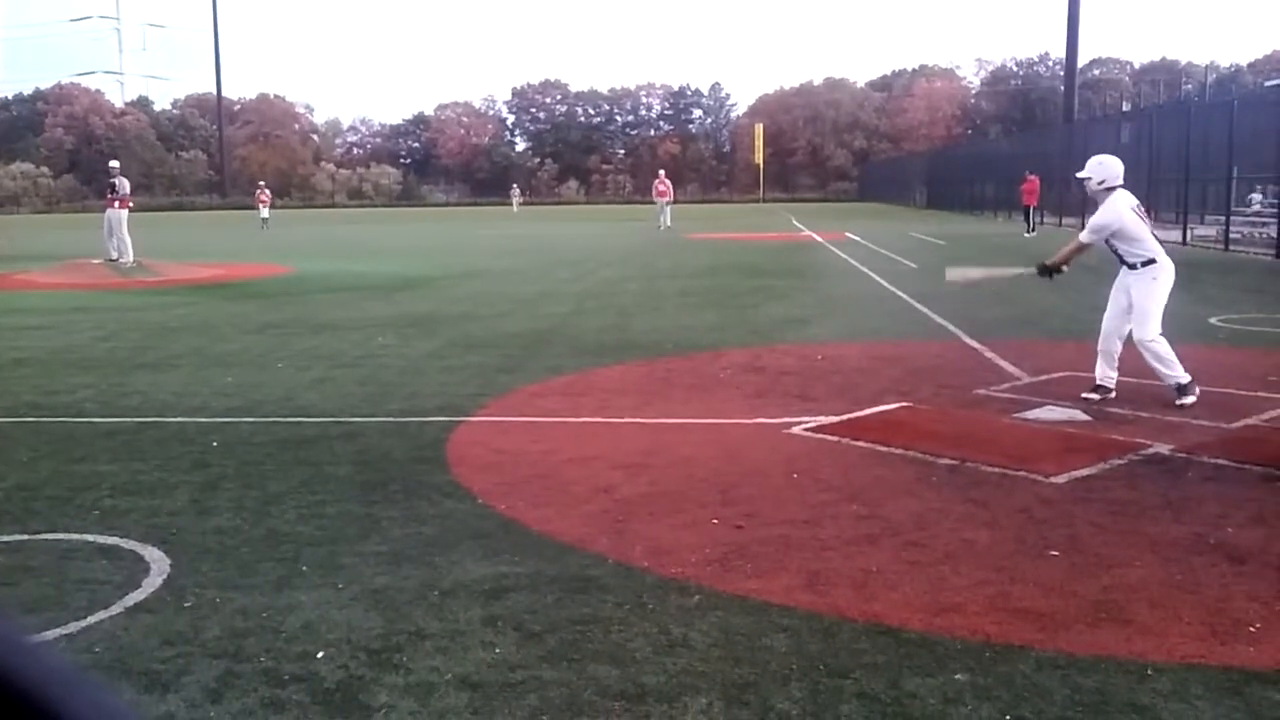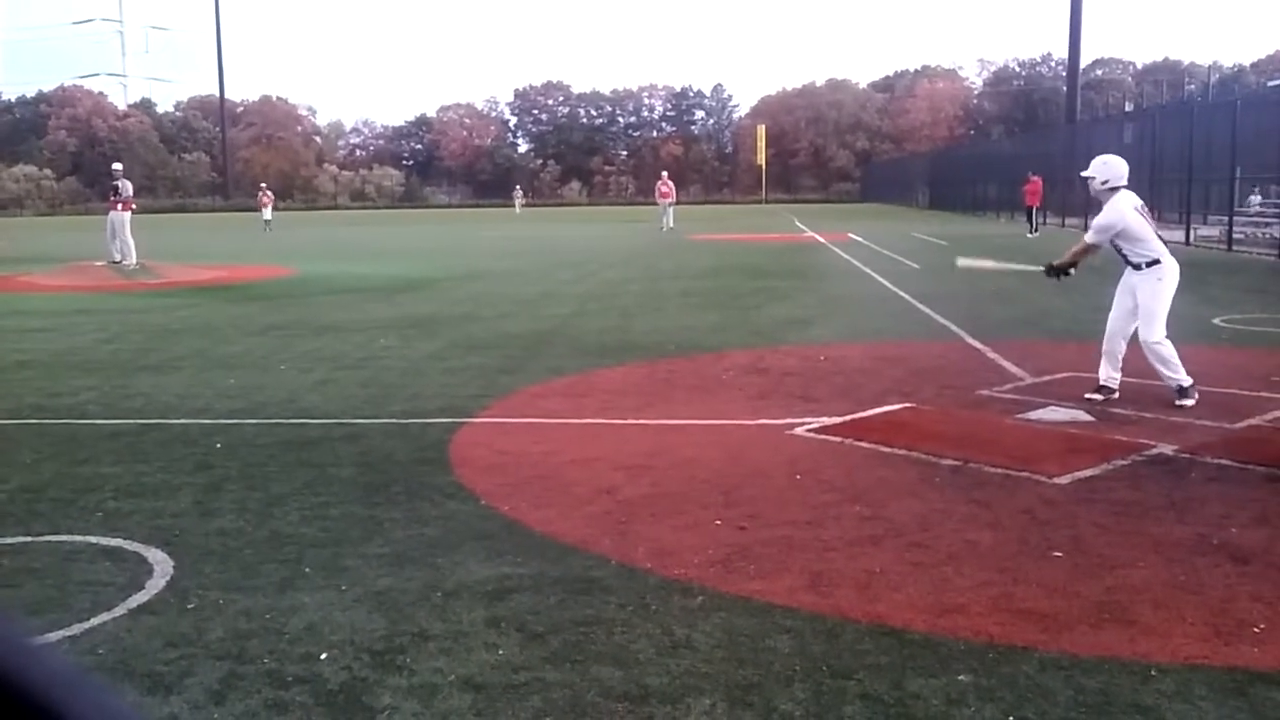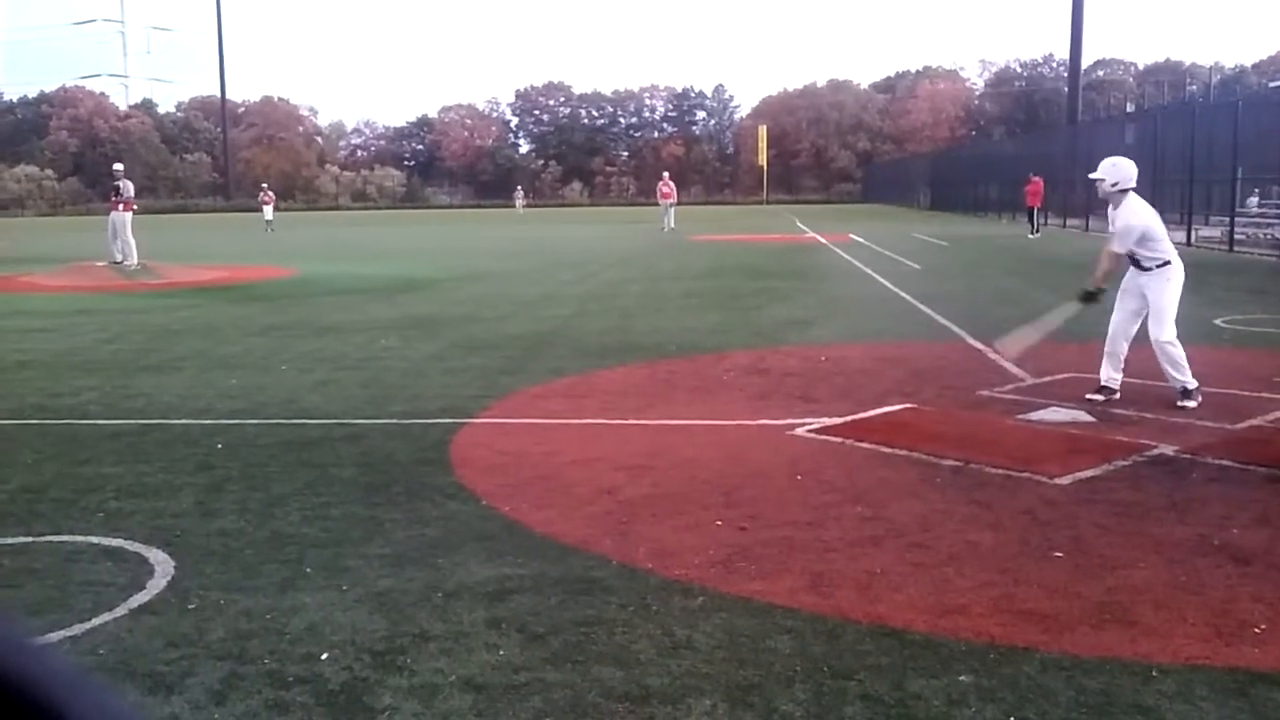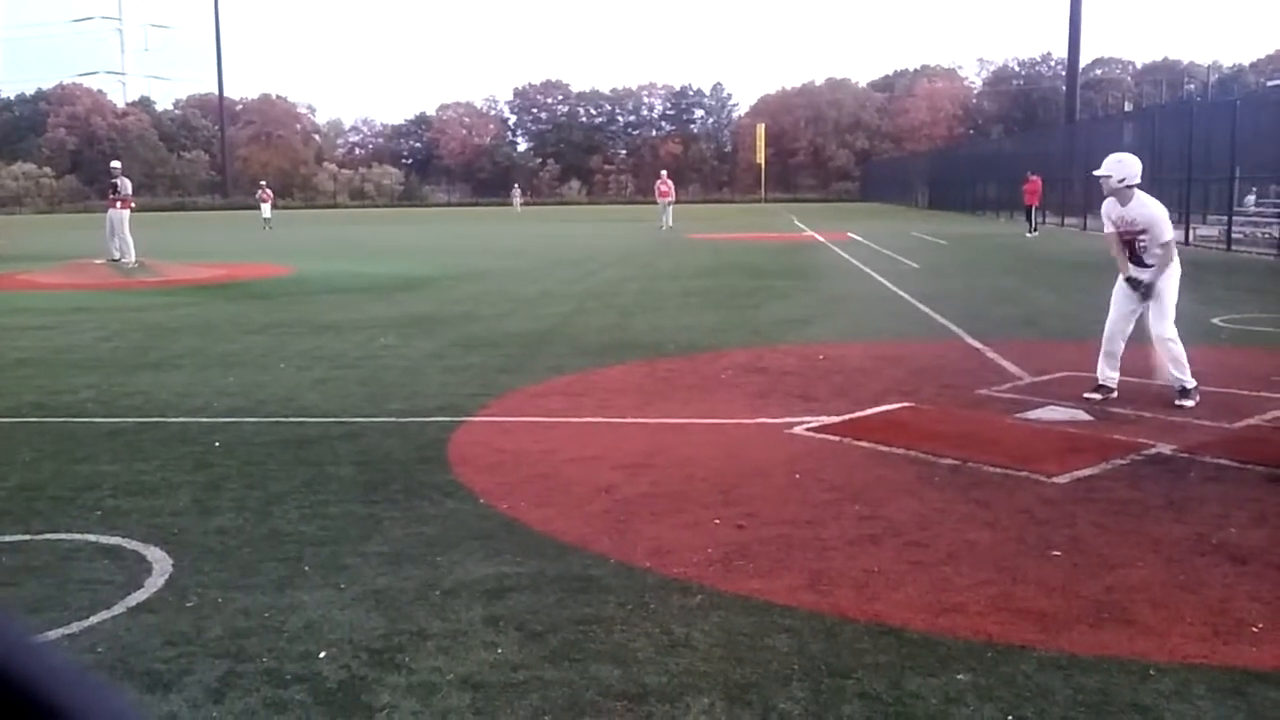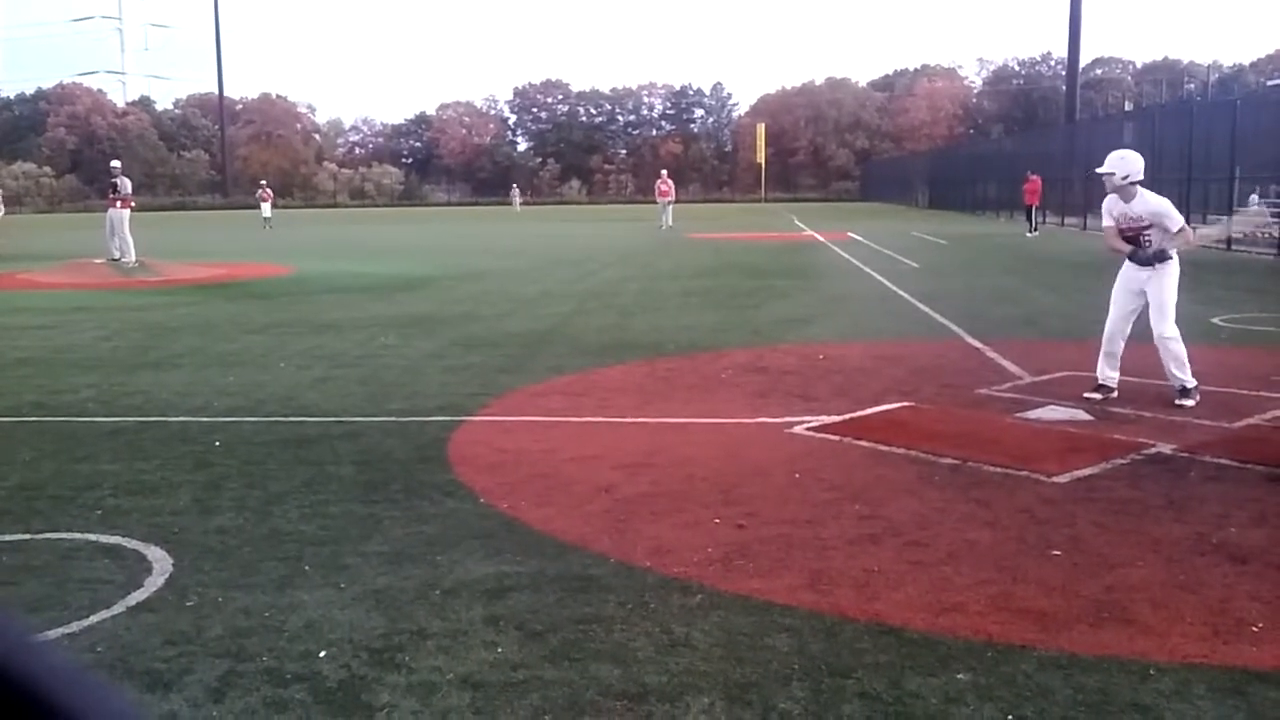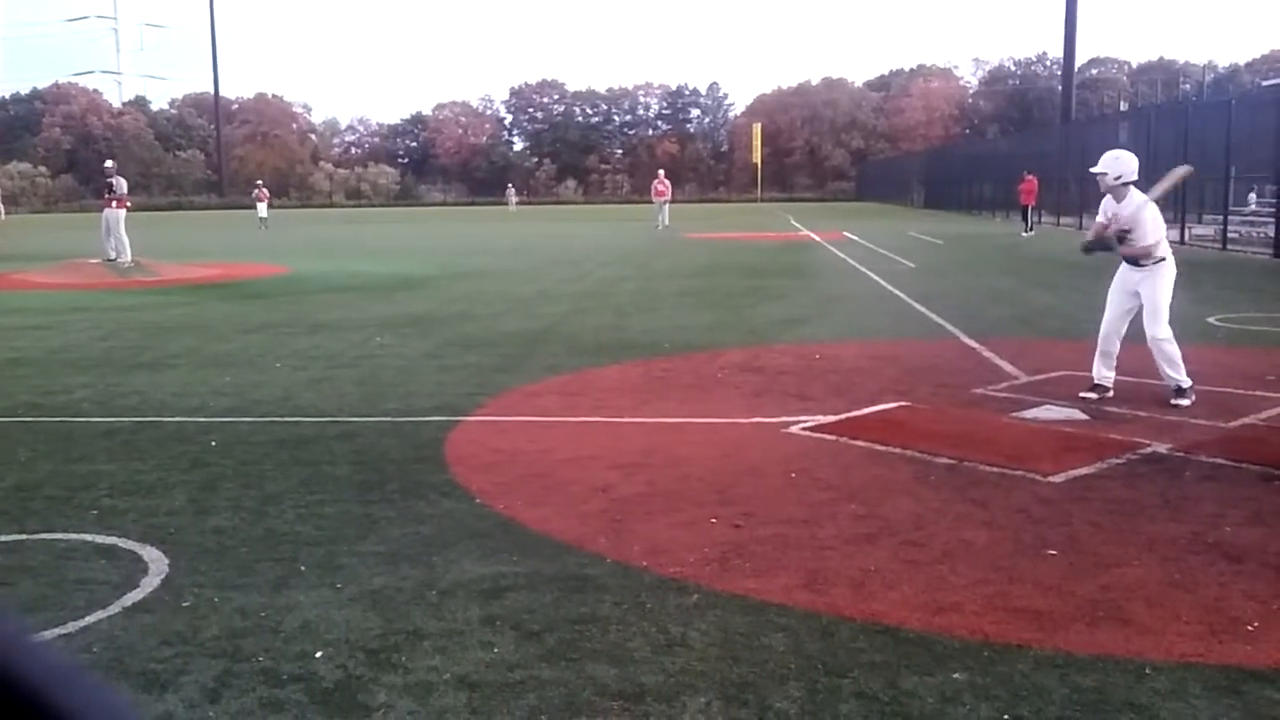
dt=0.2s
person 1, frame 1
left shoulder: (1108, 215)
right shoulder: (1120, 196)
left elbow: (1079, 246)
right elbow: (1087, 237)
left wrist: (1050, 265)
right wrist: (1059, 261)
left hip: (1153, 272)
right hip: (1131, 271)
left knee: (1145, 334)
right knee: (1111, 327)
left ankle: (1183, 383)
right ankle: (1105, 383)
person 1, frame 2
left shoulder: (1112, 215)
right shoulder: (1125, 197)
left elbow: (1085, 247)
right elbow: (1096, 240)
left wrist: (1058, 264)
right wrist: (1072, 262)
left hip: (1158, 273)
right hip: (1136, 272)
left knee: (1150, 336)
right knee: (1116, 328)
left ankle: (1184, 385)
right ankle: (1109, 384)
person 1, frame 3
left shoulder: (1131, 217)
right shoulder: (1116, 208)
left elbow: (1113, 259)
right elbow: (1111, 249)
left wrist: (1093, 287)
right wrist: (1098, 283)
left hip: (1164, 274)
right hip: (1139, 272)
left knee: (1161, 336)
right knee: (1118, 329)
left ankle: (1189, 388)
right ankle: (1110, 384)
person 1, frame 4
left shoulder: (1151, 209)
right shoulder: (1109, 206)
left elbow: (1168, 251)
right elbow: (1116, 246)
left wrist: (1153, 282)
right wrist: (1128, 278)
left hip: (1162, 272)
right hip: (1133, 272)
left knee: (1162, 332)
right knee: (1114, 327)
left ankle: (1187, 386)
right ankle: (1107, 383)
person 1, frame 5
left shoulder: (1156, 204)
right shoulder: (1110, 203)
left elbow: (1186, 235)
right elbow: (1111, 240)
left wrist: (1165, 251)
right wrist: (1133, 251)
left hip: (1162, 269)
right hip: (1132, 269)
left knee: (1164, 331)
right knee: (1114, 328)
left ankle: (1187, 386)
right ankle: (1107, 383)
person 1, frame 6
left shoulder: (1142, 207)
right shoulder: (1109, 202)
left elbow: (1147, 250)
right elbow: (1095, 233)
left wrist: (1111, 246)
right wrist: (1093, 242)
left hip: (1156, 270)
right hip: (1128, 270)
left knee: (1157, 333)
right knee: (1110, 327)
left ankle: (1183, 385)
right ankle: (1103, 382)
